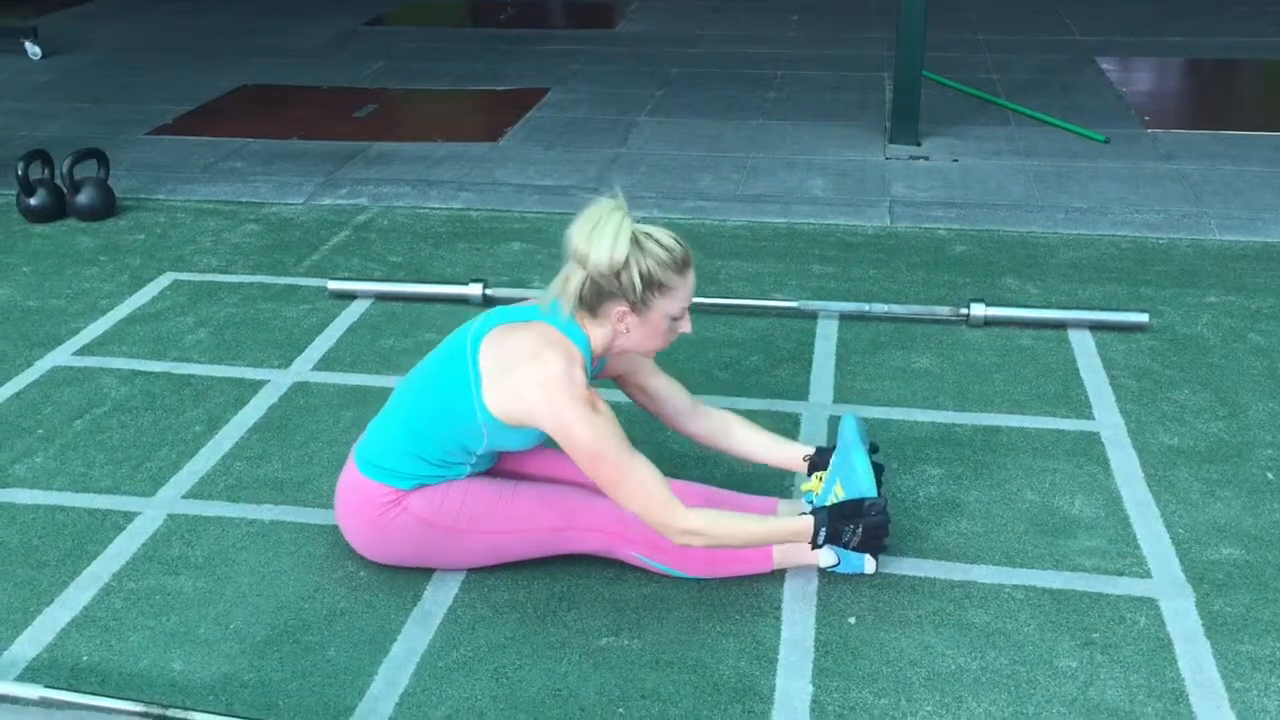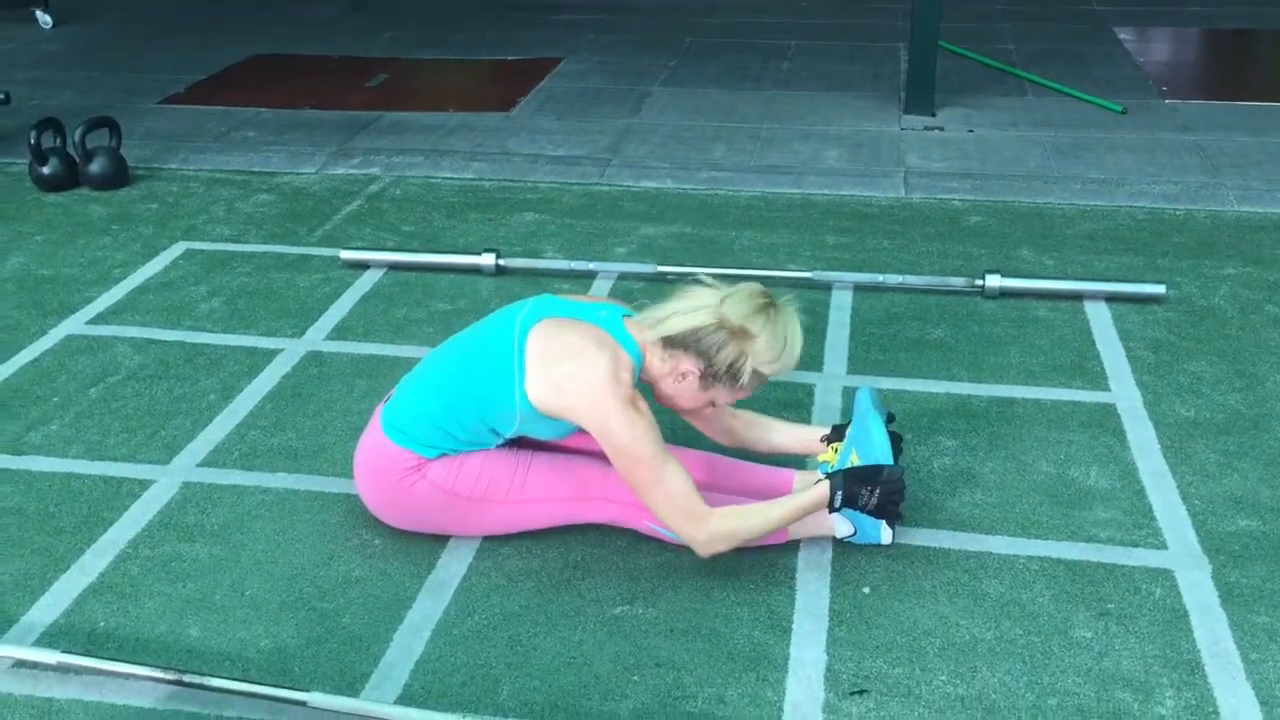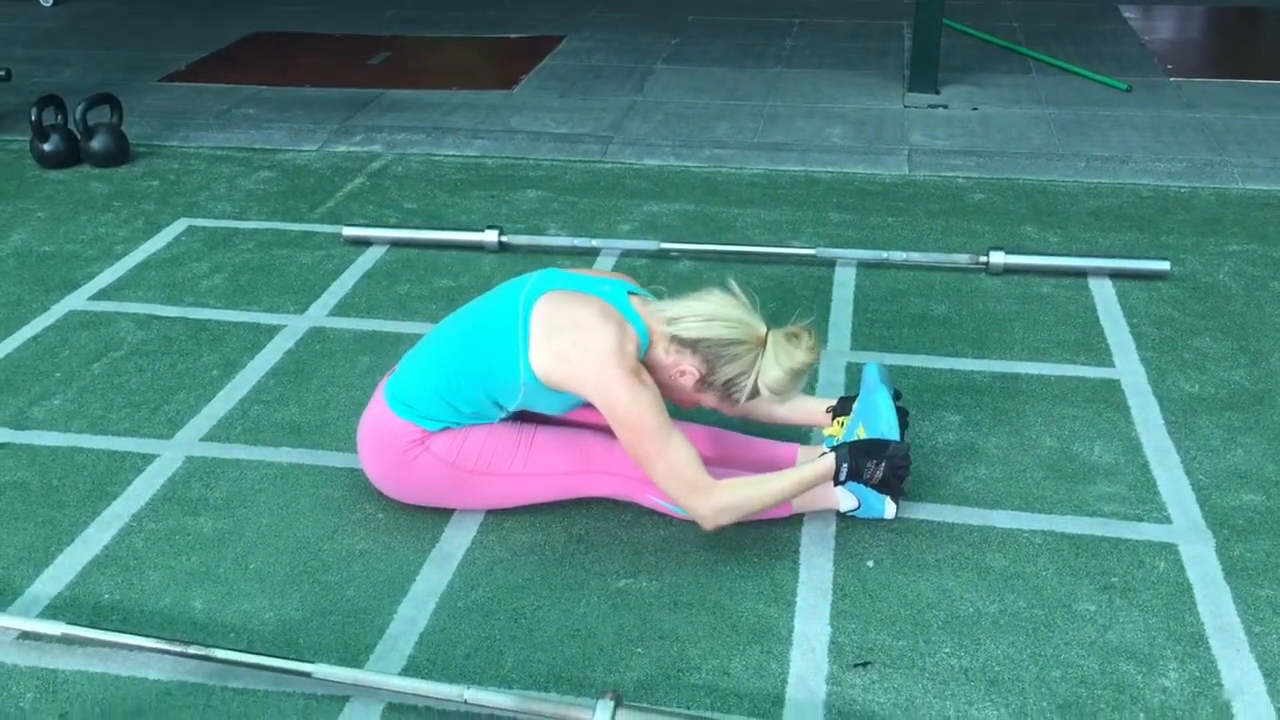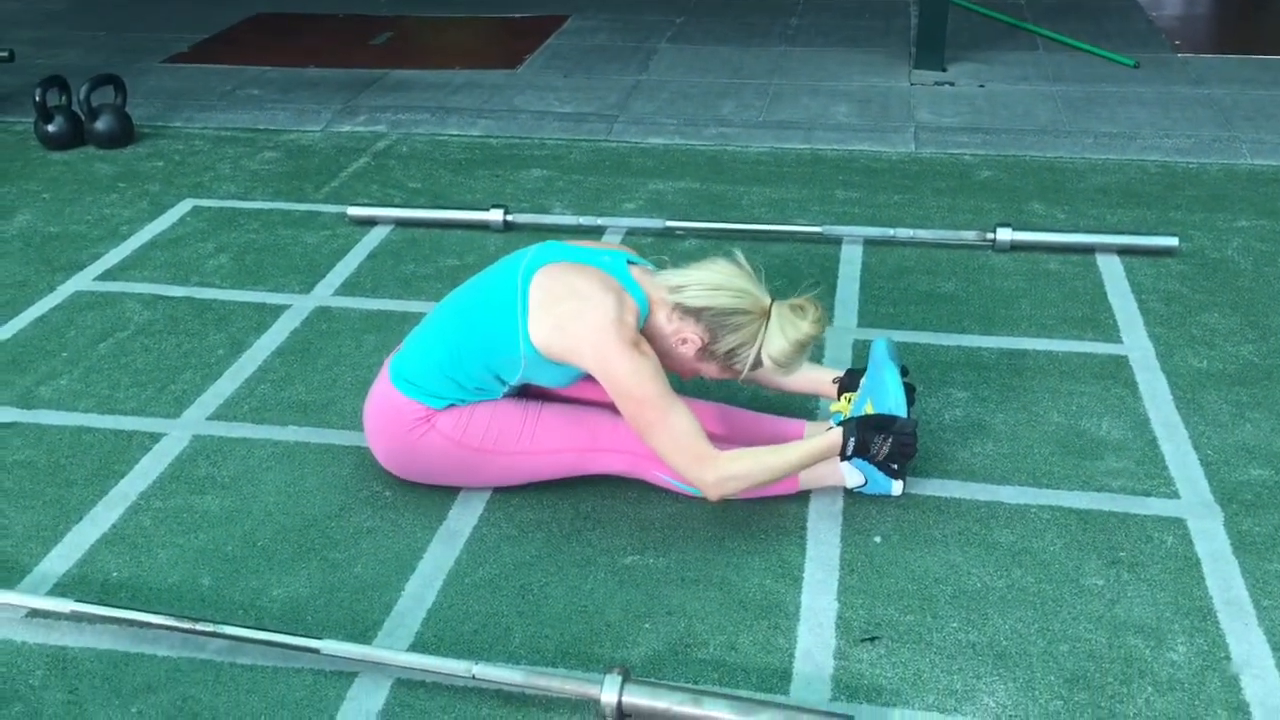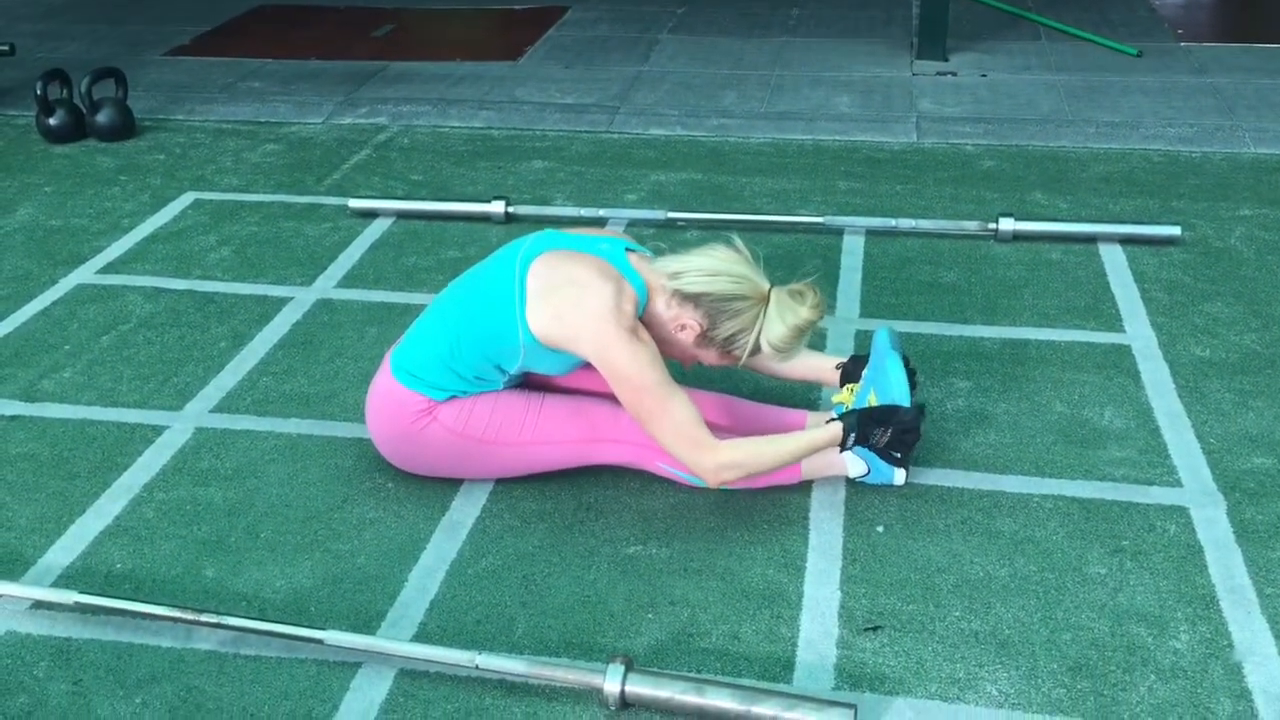
dt=1s
person 1, frame 1
left shoulder: (585, 332)
right shoulder: (555, 380)
left elbow: (699, 418)
right elbow: (678, 525)
left wrist: (811, 459)
right wrist: (815, 530)
left hip: (451, 461)
right hip: (389, 506)
left knee: (620, 487)
right knee: (602, 523)
left ankle: (805, 503)
right ankle: (818, 551)
person 1, frame 2
left shoulder: (633, 331)
right shoulder: (608, 388)
left elbow: (728, 428)
right elbow: (702, 533)
left wrist: (828, 440)
right wrist: (829, 495)
left hip: (434, 422)
right hip: (405, 471)
left knee: (651, 464)
right knee: (617, 493)
person 1, frame 3
left shoulder: (635, 307)
right shoulder: (614, 366)
left elbow: (732, 395)
right elbow: (707, 506)
left wrist: (830, 411)
right wrist: (835, 466)
left hip: (435, 395)
right hip: (408, 445)
left knee: (654, 439)
right knee: (618, 468)
person 1, frame 4
left shoulder: (633, 277)
right shoulder: (614, 338)
left elbow: (740, 357)
right elbow: (711, 476)
left wrist: (838, 383)
right wrist: (843, 442)
left hip: (445, 371)
right hip: (415, 423)
left knee: (659, 413)
right knee: (624, 444)
left ankle: (827, 435)
person 1, frame 5
left shoulder: (632, 264)
right shoulder: (611, 326)
left elbow: (738, 344)
right elbow: (709, 462)
left wrist: (839, 371)
right wrist: (842, 434)
left hip: (446, 363)
right hip: (416, 417)
left knee: (660, 403)
right knee: (625, 434)
left ankle: (831, 420)
